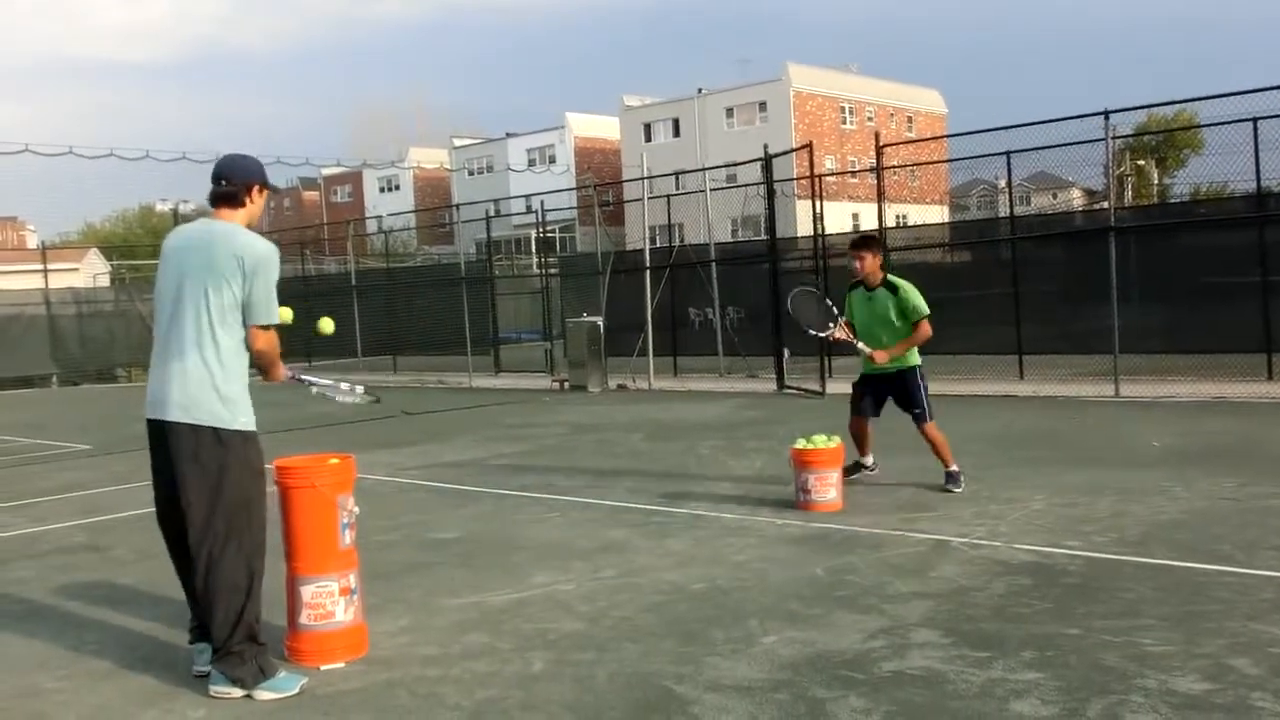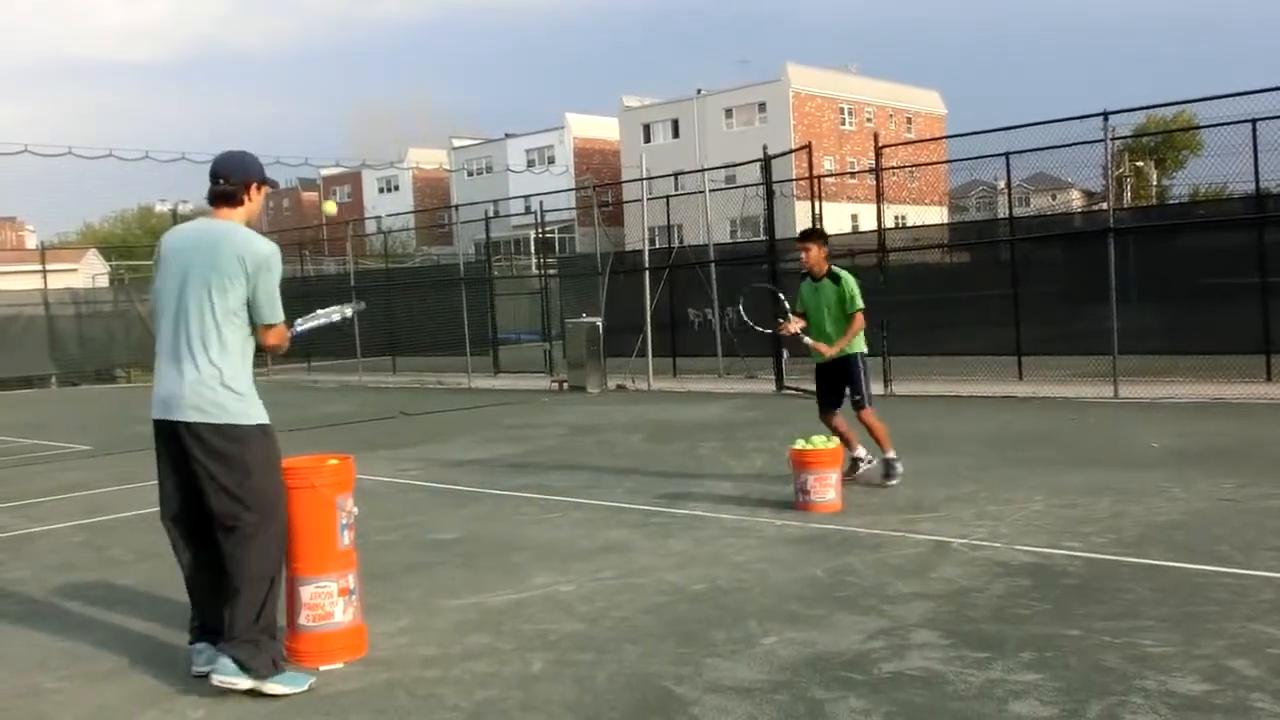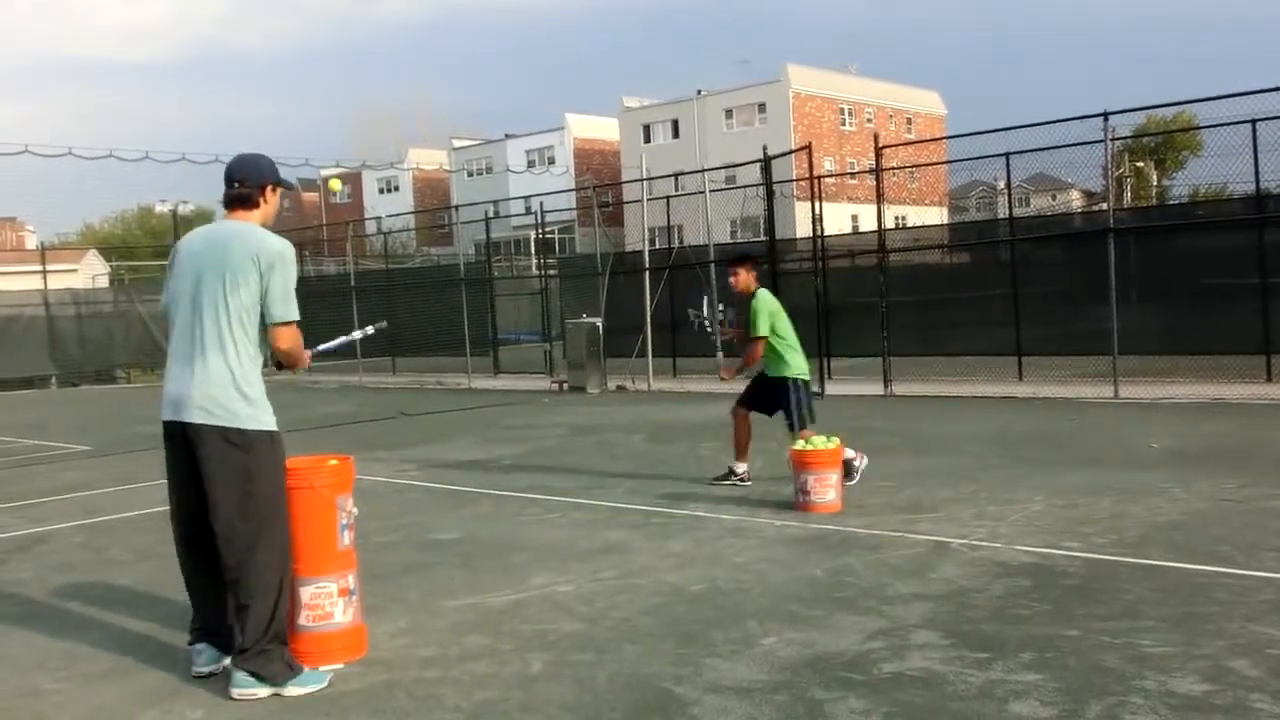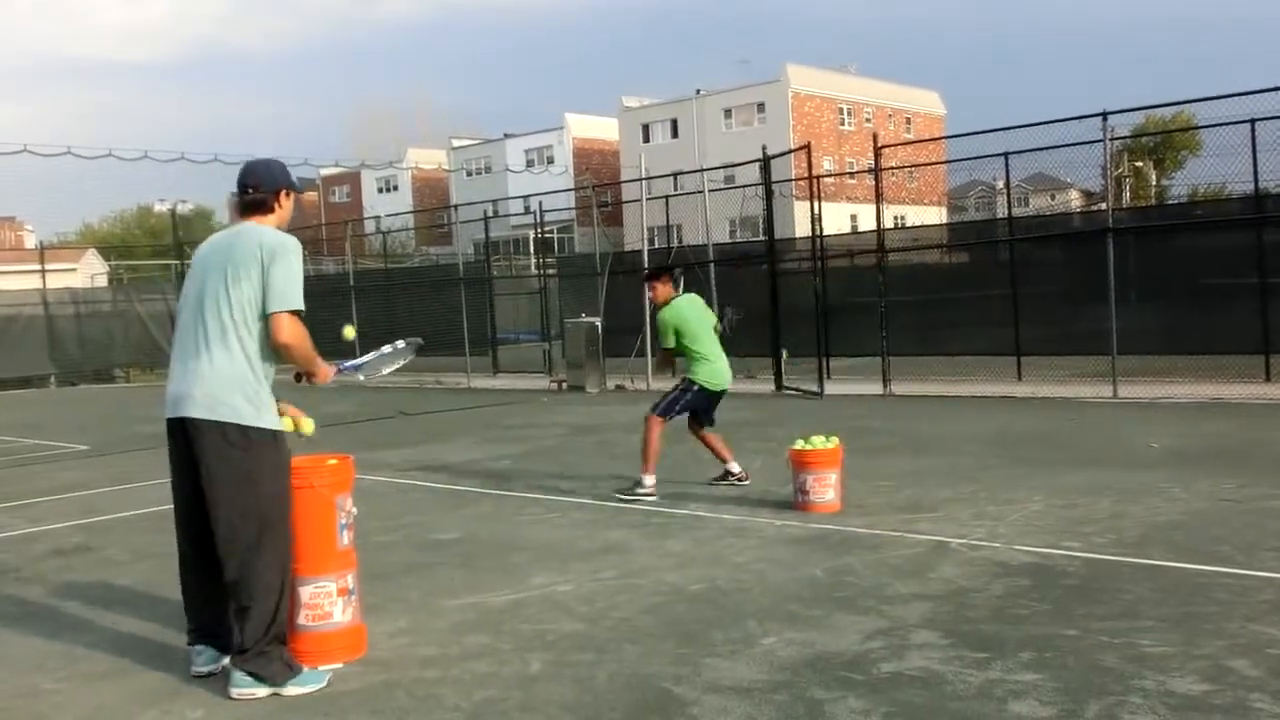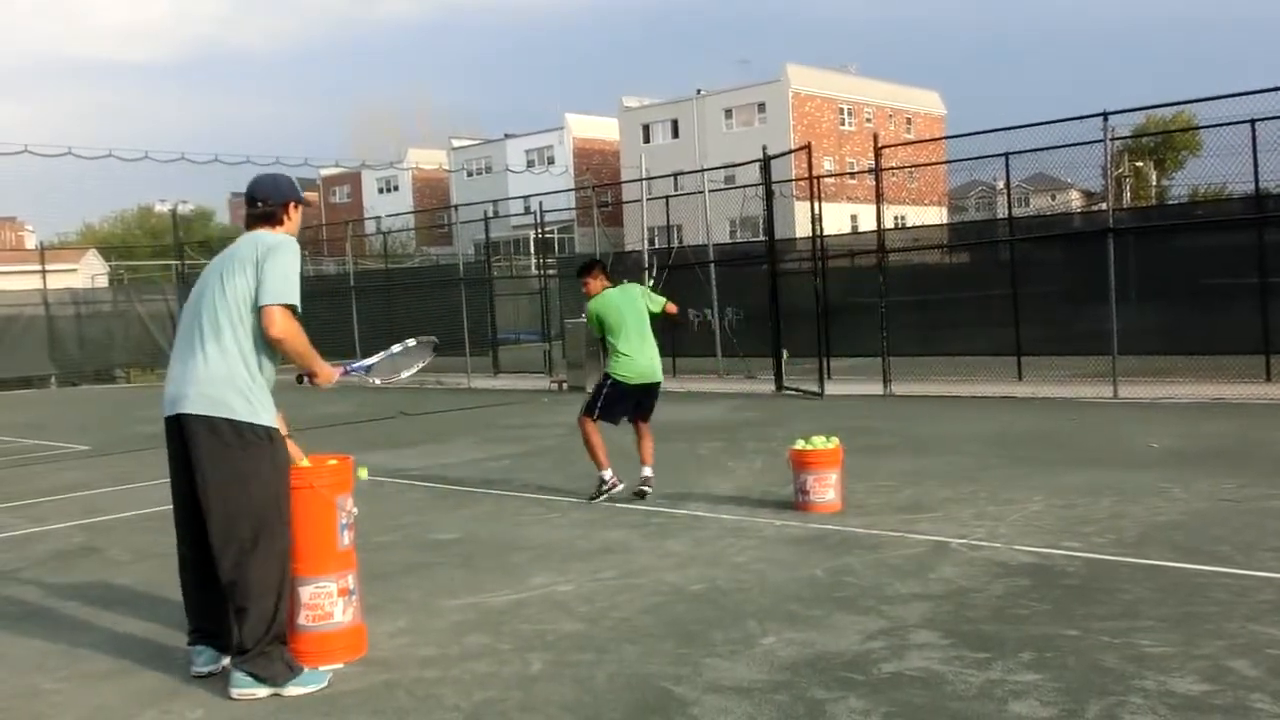
dt=0.3s
person 1, frame 1
left shoulder: (176, 240)
right shoulder: (256, 249)
right elbow: (260, 340)
right wrist: (274, 368)
left hip: (165, 407)
right hip: (216, 413)
left knee: (188, 531)
right knee: (233, 537)
left ankle: (207, 641)
right ankle: (236, 664)
person 1, frame 2
left shoulder: (171, 241)
right shoulder: (257, 250)
right elbow: (271, 336)
right wrist: (283, 337)
left hip: (169, 406)
right hip: (226, 410)
left knee: (194, 530)
right knee: (259, 527)
left ankle: (208, 641)
right ankle: (246, 654)
person 1, frame 3
left shoulder: (189, 244)
right shoulder: (272, 248)
right elbow: (282, 339)
right wrist: (300, 357)
left hip: (179, 408)
right hip: (235, 413)
left knee: (198, 533)
right knee: (259, 538)
left ankle: (210, 642)
right ankle: (259, 664)
person 1, frame 4
left shoulder: (210, 247)
right shoulder: (279, 245)
right elbow: (283, 332)
left wrist: (270, 400)
right wrist: (317, 367)
left hip: (183, 405)
right hip: (235, 412)
left knee: (201, 531)
right knee: (259, 537)
left ankle: (208, 643)
right ankle: (259, 664)
person 1, frame 5
left shoulder: (228, 256)
right shoulder: (278, 246)
right elbow: (277, 327)
left wrist: (281, 433)
right wrist: (318, 367)
left hip: (182, 404)
right hip: (230, 411)
left knee: (201, 530)
right knee: (258, 536)
left ankle: (208, 643)
right ankle: (258, 664)
person 2, frame 1
left shoulder: (901, 290)
right shoulder: (854, 291)
left elbow: (925, 331)
right elbow: (854, 326)
left wrist: (889, 353)
right wrist: (844, 333)
left hip: (905, 367)
right hip: (872, 369)
left knee: (925, 426)
right knee: (857, 422)
left ankle: (952, 470)
right ankle: (866, 462)
person 2, frame 2
left shoulder: (843, 280)
right shoulder: (805, 284)
left elbow: (858, 322)
right elbow: (806, 318)
left wrist: (833, 348)
right wrist: (796, 324)
left hip: (851, 353)
right hip: (827, 356)
left knee: (863, 412)
right knee: (827, 415)
left ankle: (892, 458)
right ankle: (861, 455)
person 2, frame 3
left shoulder: (759, 303)
right shoulder: (759, 298)
left elbow: (757, 351)
left wrist: (733, 371)
left hip: (790, 373)
right hip: (773, 372)
left knee: (802, 434)
right knee: (739, 411)
left ankle: (853, 459)
right ankle: (739, 470)
person 2, frame 4
left shoulder: (665, 315)
right shoulder: (695, 299)
left elbow: (665, 361)
right elbow: (716, 326)
left wrist: (662, 362)
left hip: (702, 378)
right hip: (720, 376)
left knee: (654, 420)
right knee: (697, 425)
left ankle: (646, 484)
right ankle: (735, 470)
person 2, frame 5
left shoulder: (593, 306)
right shoulder: (636, 289)
right elbow: (672, 309)
left hip: (622, 372)
right hip: (653, 371)
left knee: (587, 421)
right knee: (641, 424)
left ankle: (608, 478)
right ankle: (647, 476)
